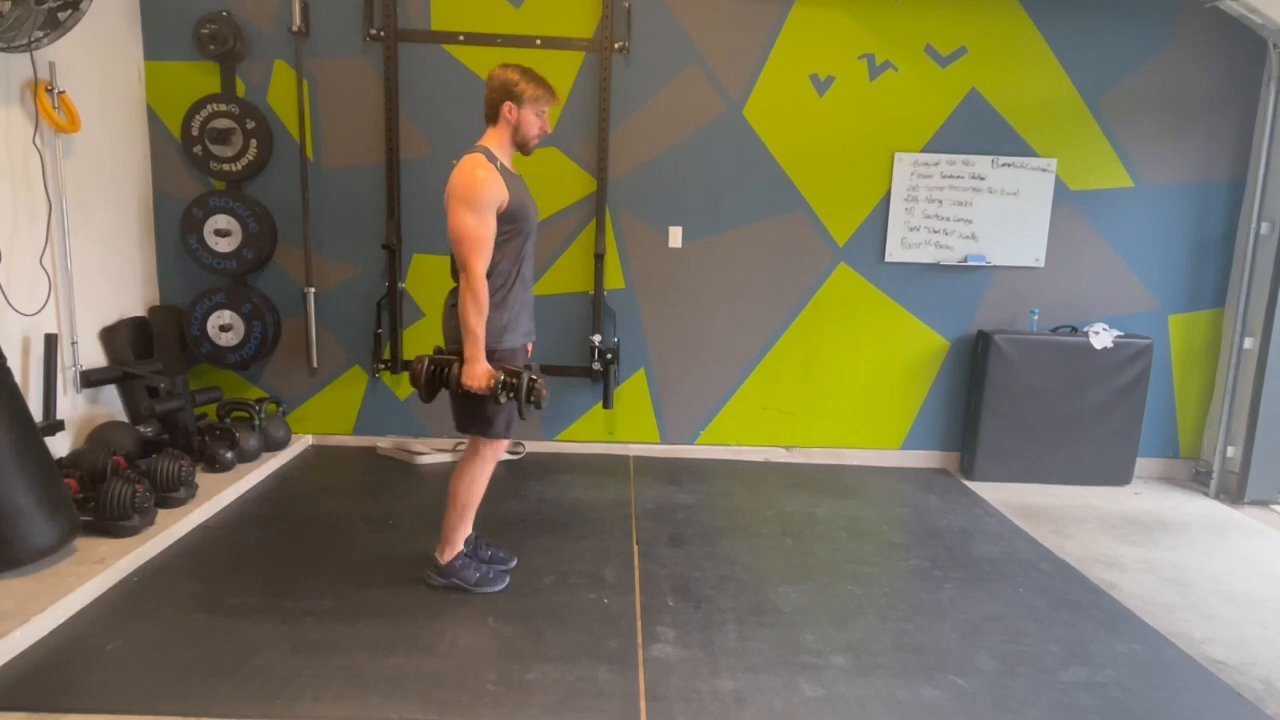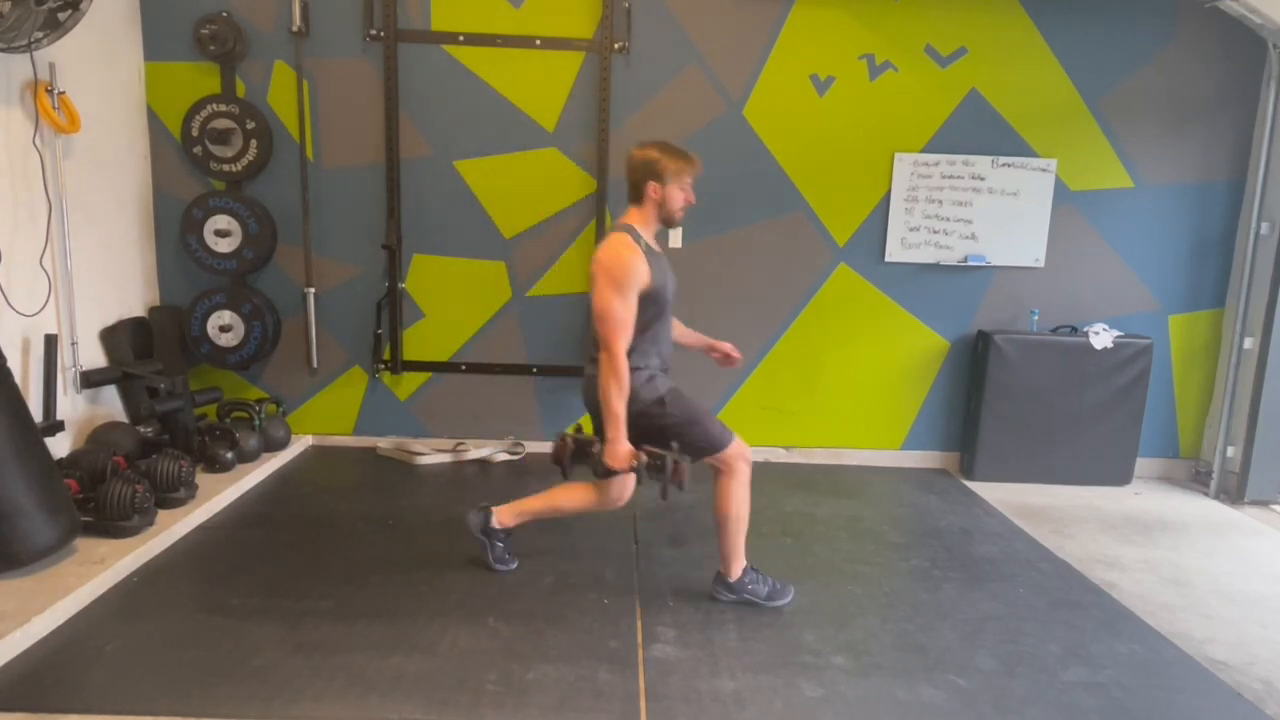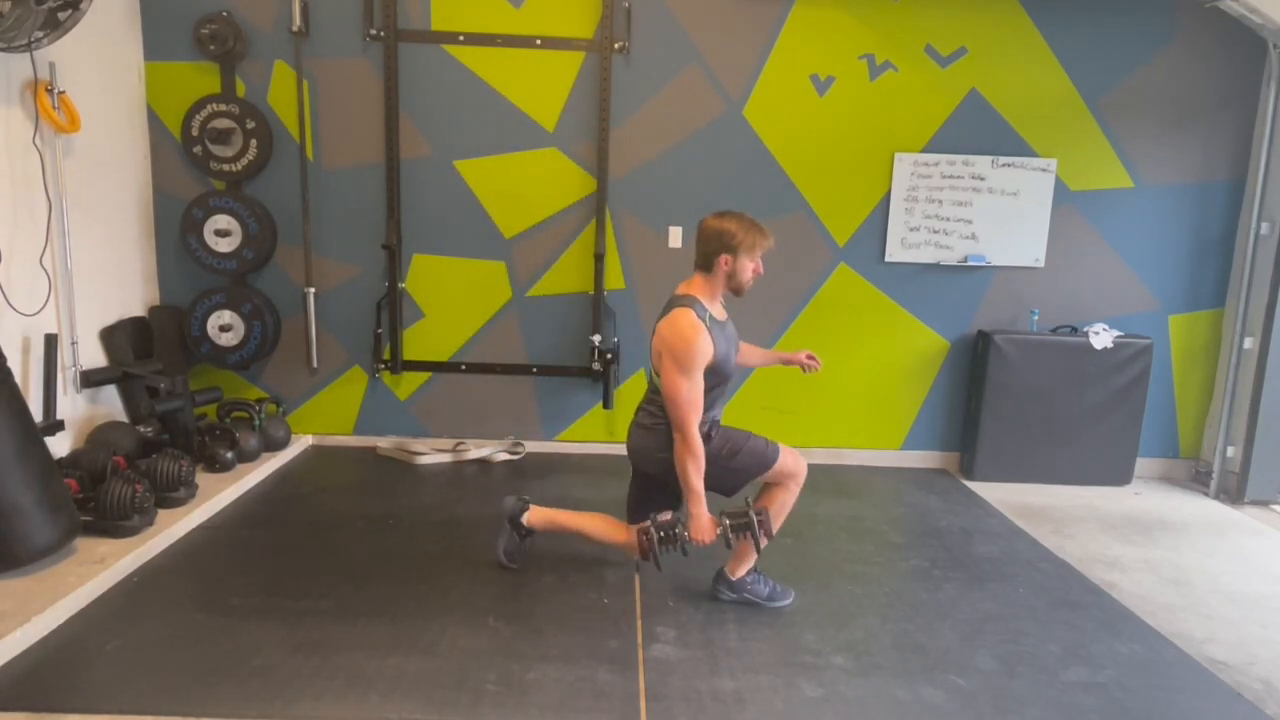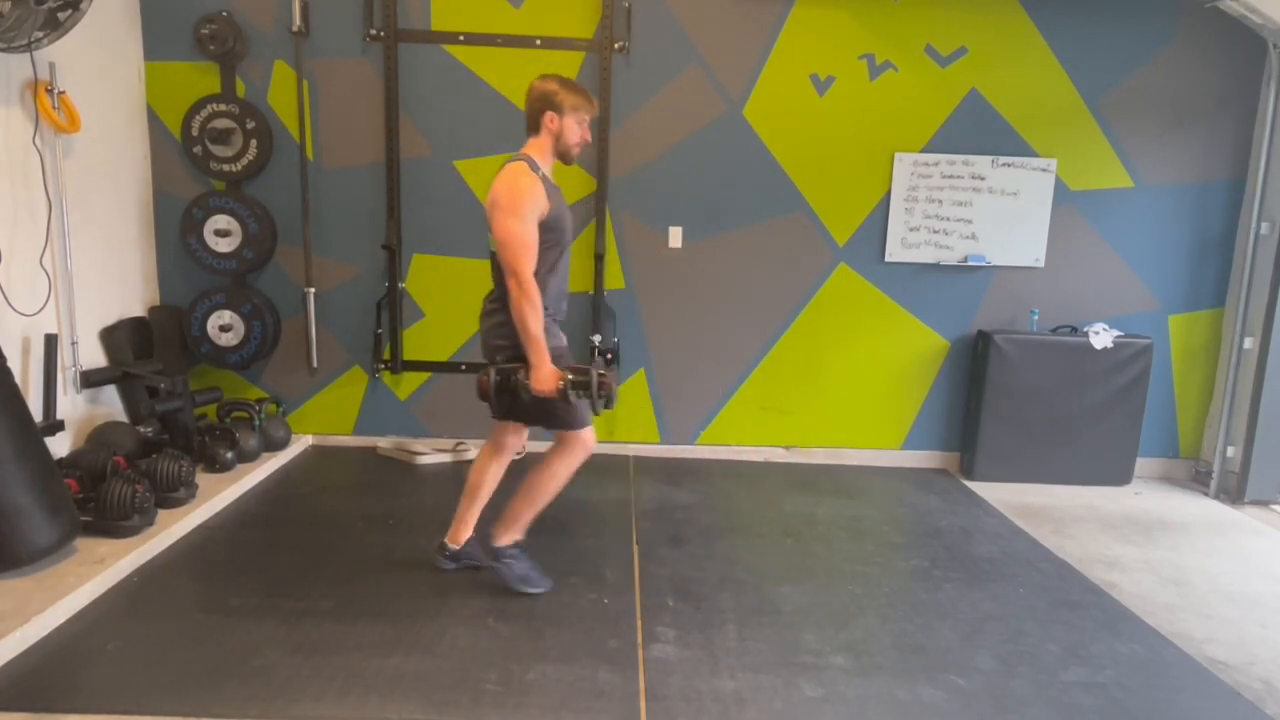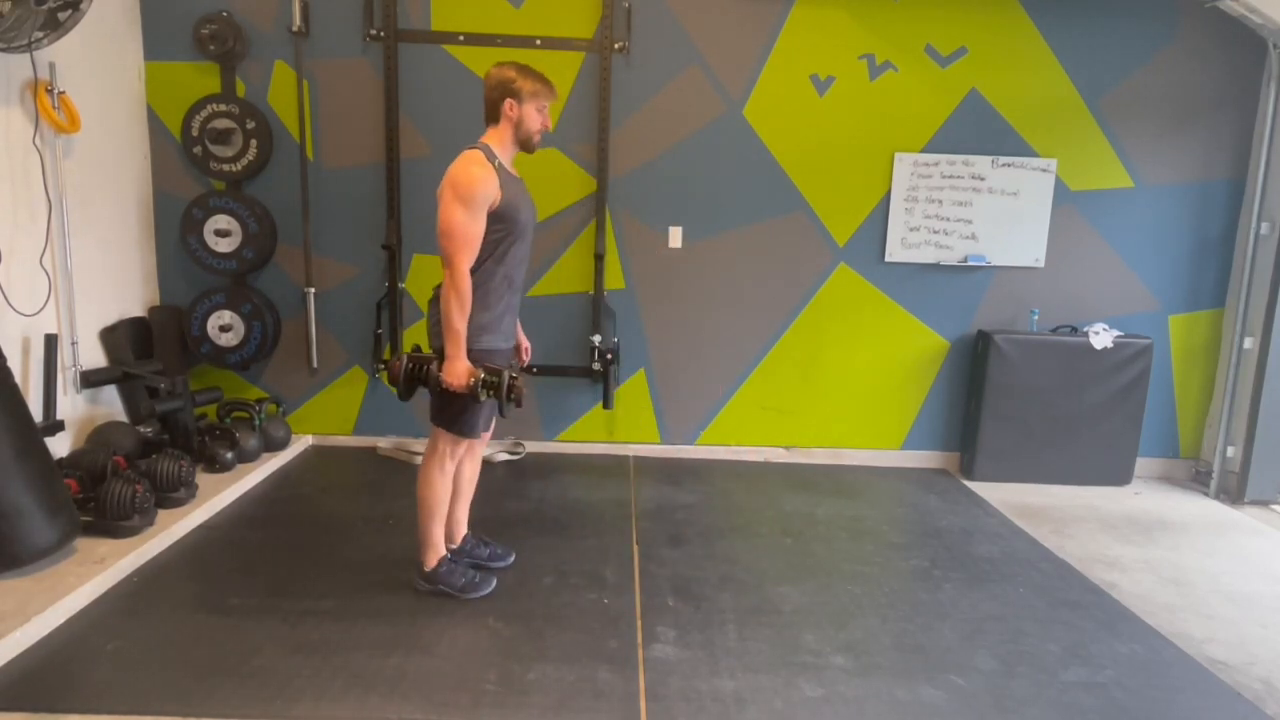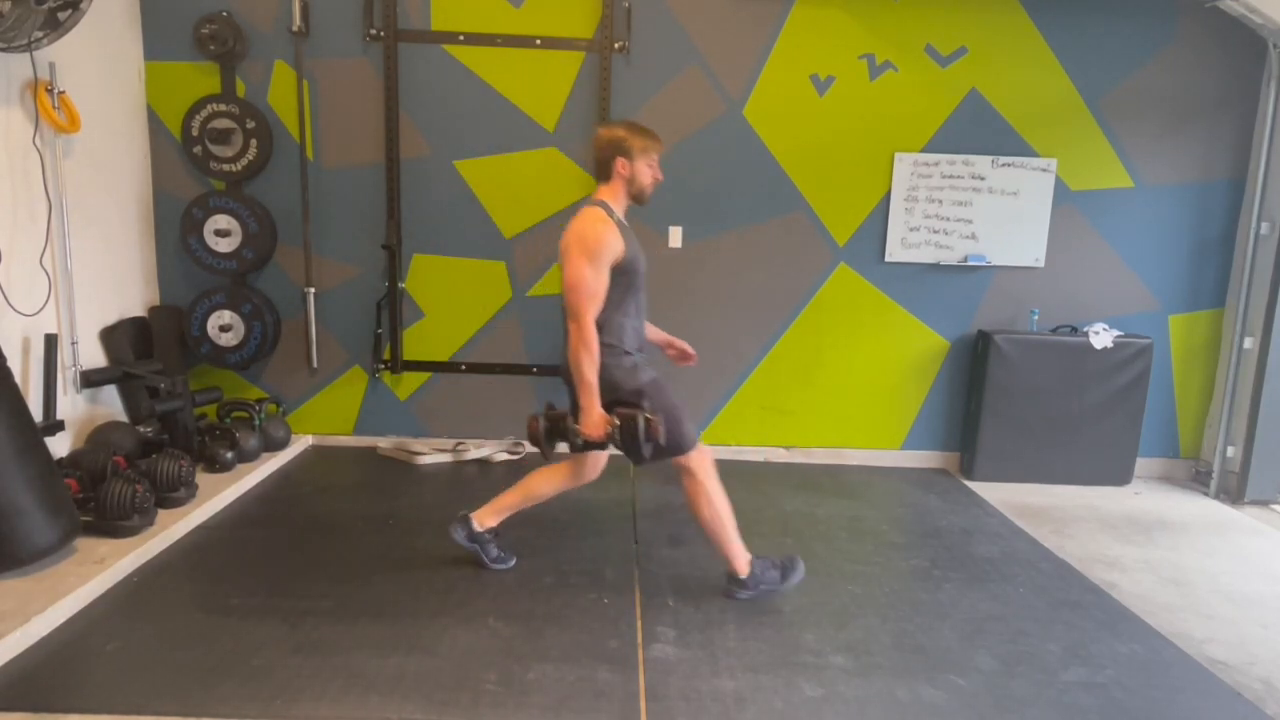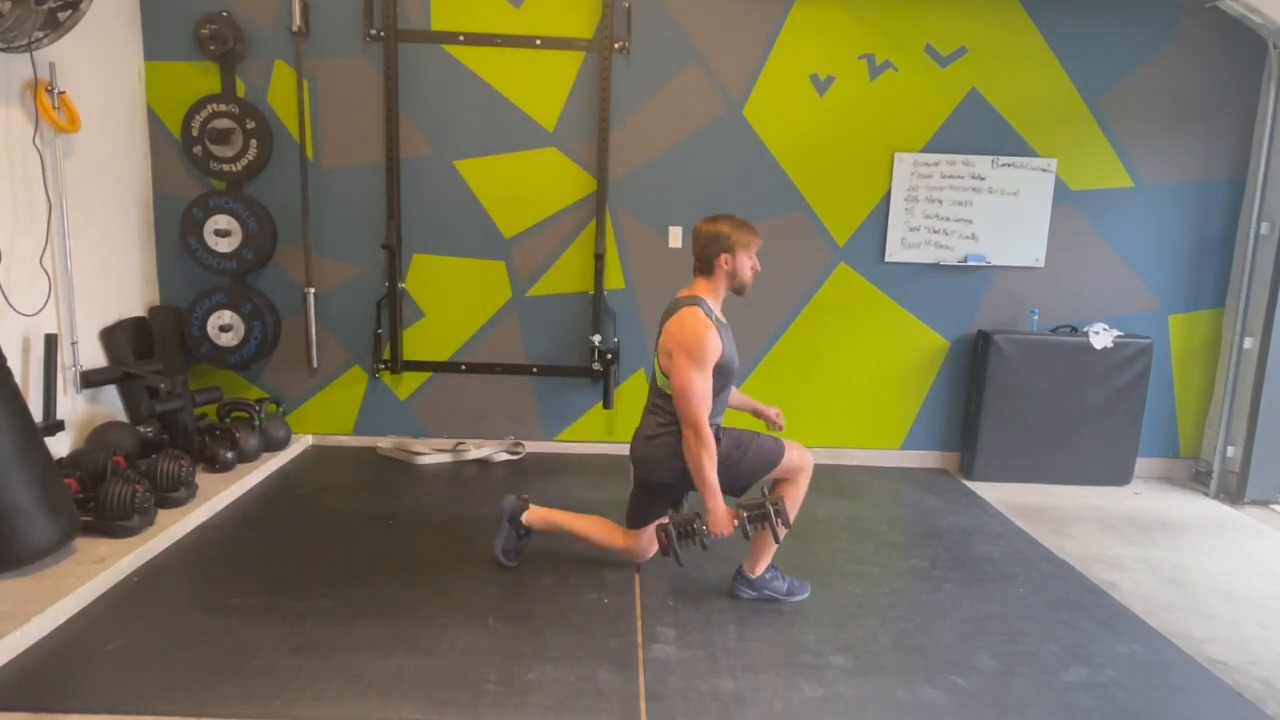
dt=0.7s
person 1, frame 1
left shoulder: (501, 171)
right shoulder: (478, 175)
right elbow: (473, 276)
left wrist: (518, 332)
right wrist: (475, 357)
left hip: (505, 333)
right hip: (487, 337)
left knee: (492, 442)
right knee: (487, 446)
left ankle: (462, 540)
right ankle: (448, 558)
person 1, frame 2
left shoulder: (645, 243)
right shoulder: (623, 255)
right elbow: (614, 353)
left wrist: (705, 341)
right wrist: (616, 435)
left hip: (639, 383)
right hip: (636, 393)
left knee: (612, 493)
right knee: (734, 459)
left ankle: (496, 521)
right ankle: (735, 576)
person 1, frame 3
left shoulder: (706, 301)
right shoulder: (687, 331)
left elbow: (725, 351)
right elbow: (685, 433)
left wrist: (783, 358)
right wrist: (698, 510)
left hip: (659, 440)
right hip: (668, 444)
left knee: (637, 541)
right knee: (792, 469)
left ankle: (526, 517)
right ankle: (737, 576)
person 1, frame 4
left shoulder: (538, 179)
right shoulder: (520, 184)
right elbow: (520, 281)
left wrist: (550, 336)
right wrist: (540, 360)
left hip: (530, 334)
right hip: (523, 339)
left knee: (507, 440)
right knee: (577, 440)
left ankle: (457, 542)
right ankle: (503, 543)
person 1, frame 5
left shoulder: (503, 172)
right shoulder: (474, 172)
right elbow: (458, 270)
left wrist: (514, 329)
right wrist: (456, 353)
left hip: (492, 334)
right hip: (470, 338)
left knee: (476, 439)
right knee: (449, 446)
left ankle: (458, 540)
right ankle: (433, 563)
person 1, frame 6
left shoulder: (613, 223)
right shoulder: (595, 230)
right elbow: (583, 325)
left wrist: (661, 338)
right wrist: (590, 404)
left hip: (615, 367)
right hip: (614, 374)
left knee: (584, 466)
right knee: (695, 462)
left ankle: (478, 527)
right ankle: (745, 572)
person 1, frame 7
left shoulder: (696, 308)
right shoulder: (696, 329)
right elbow: (695, 428)
left wrist: (755, 407)
right wrist: (714, 504)
left hip: (661, 446)
right hip: (677, 450)
left knee: (637, 547)
right knee: (799, 463)
left ankle: (524, 517)
right ankle: (756, 574)
